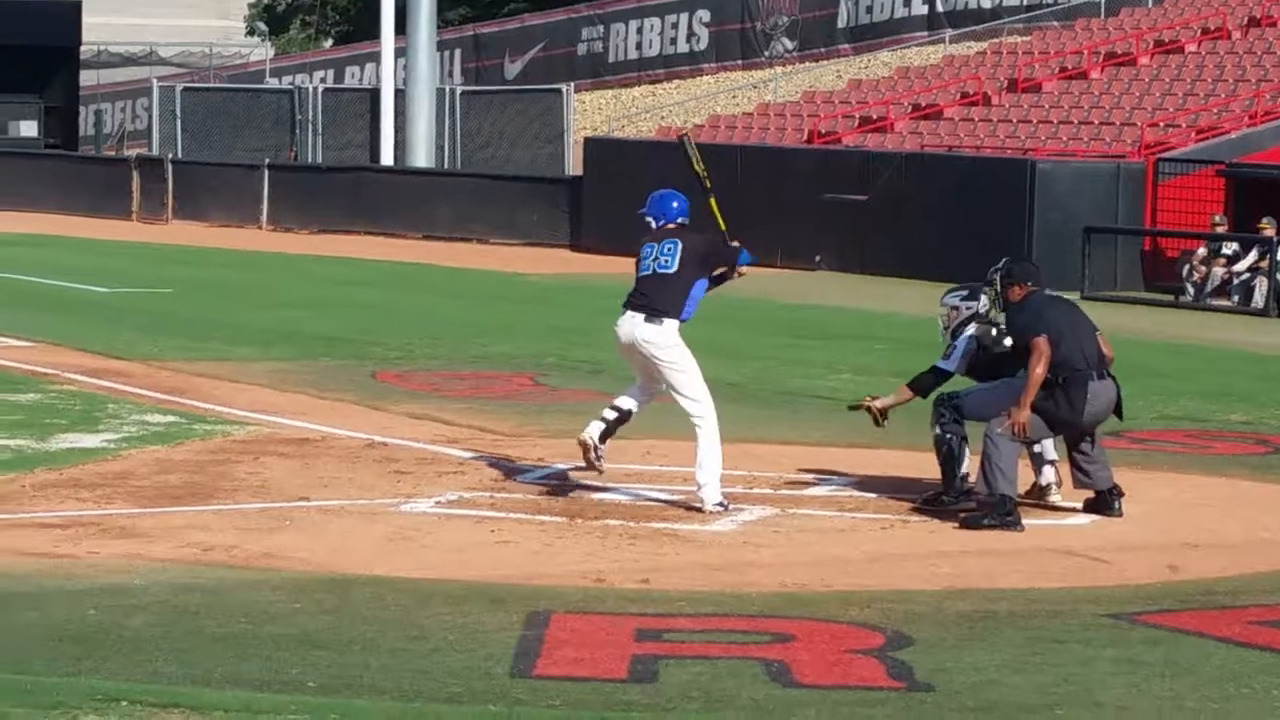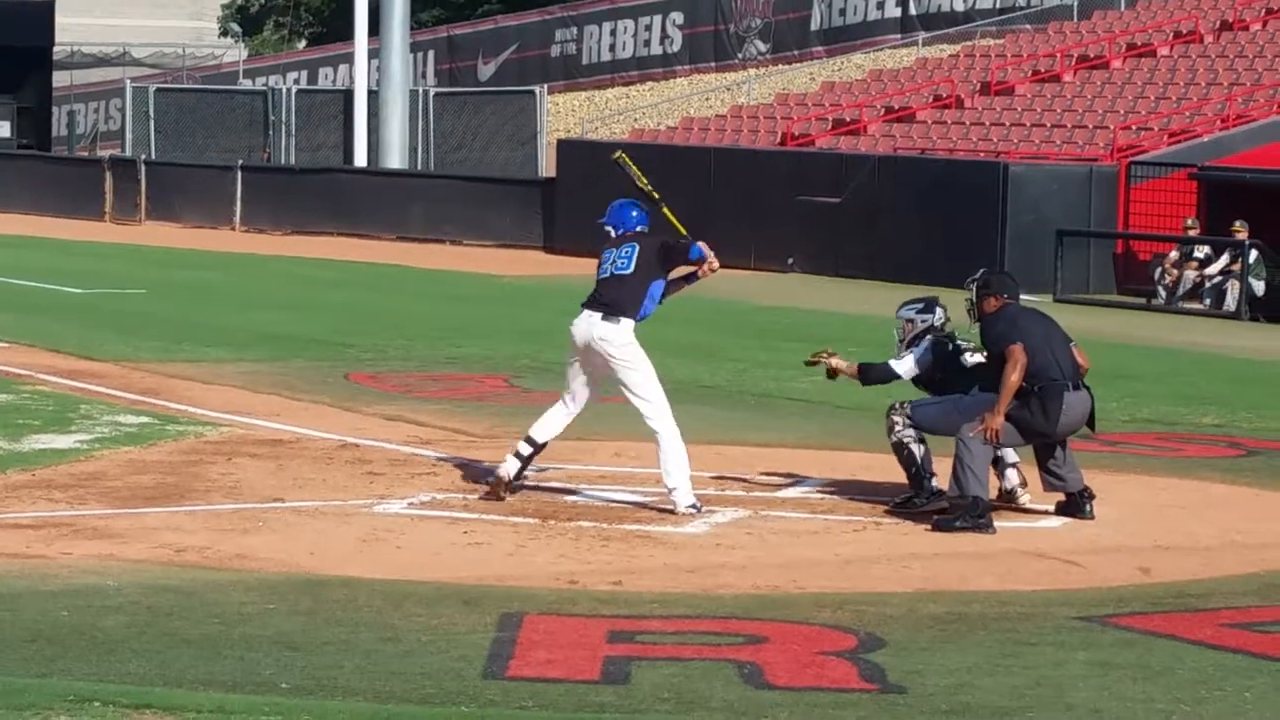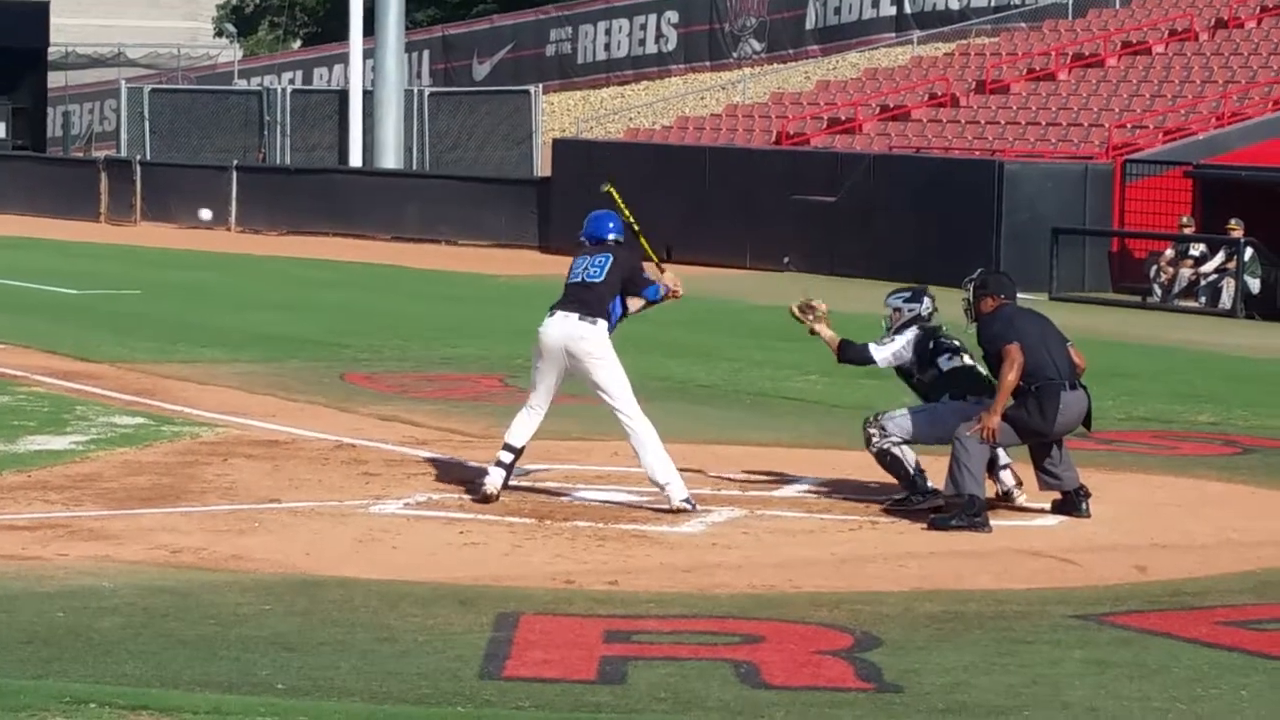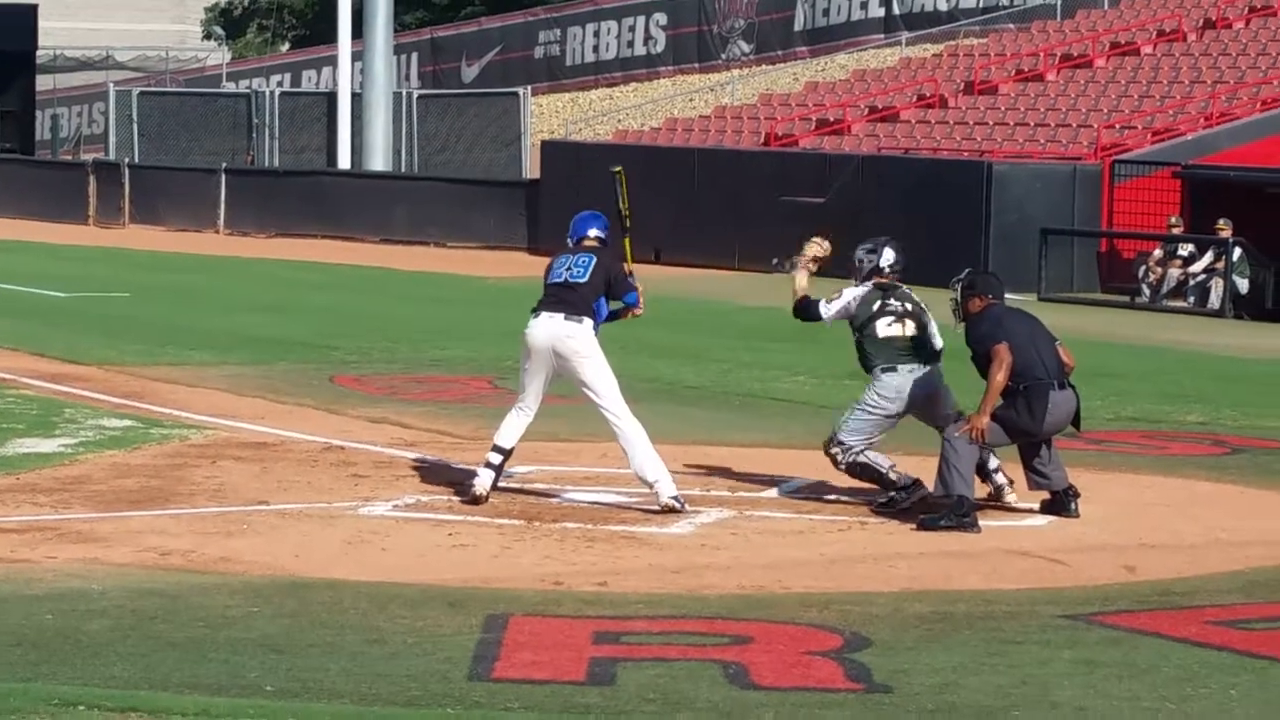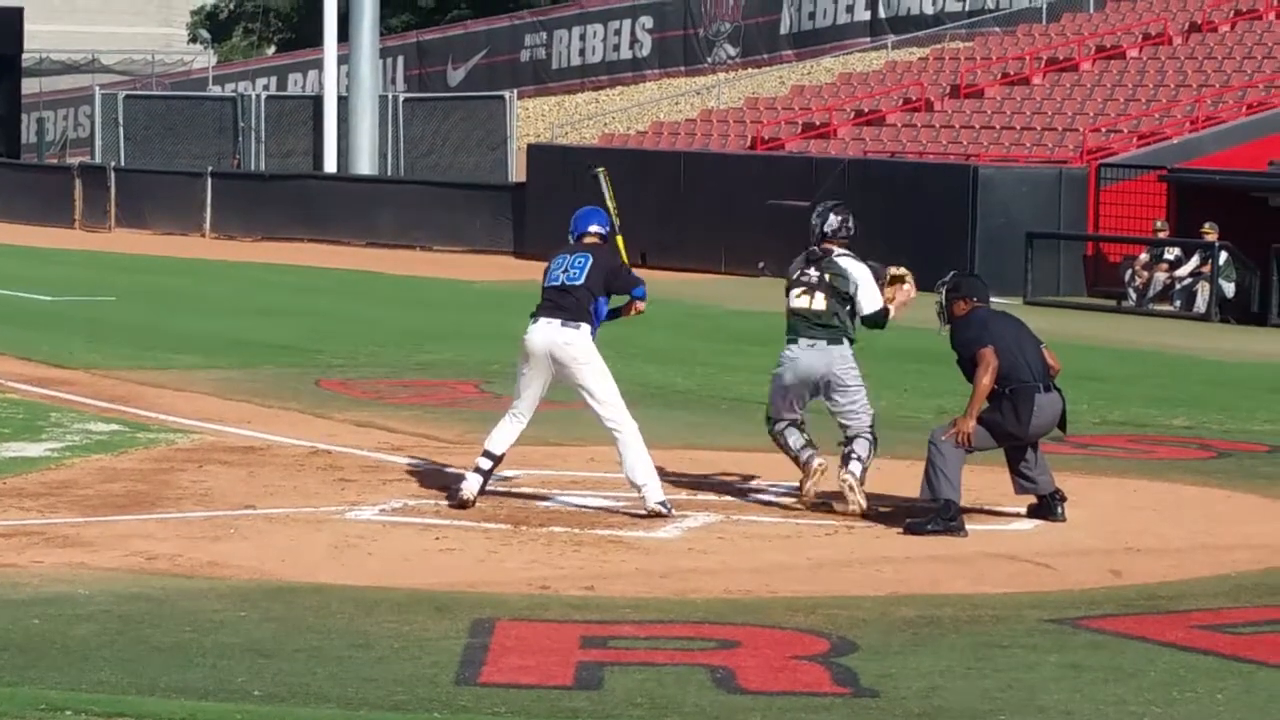
dt=0.2s
person 1, frame 1
left shoulder: (647, 245)
right shoulder: (698, 242)
right elbow: (744, 258)
left wrist: (722, 275)
right wrist: (732, 259)
left hip: (627, 324)
right hip: (659, 332)
left knee: (648, 385)
right knee: (703, 413)
left ankle: (599, 428)
right ankle: (711, 495)
person 1, frame 2
left shoulder: (609, 250)
right shoulder: (654, 245)
right elbow: (696, 251)
left wrist: (696, 274)
right wrist: (704, 255)
left hip: (583, 325)
right hip: (613, 331)
left knee: (571, 402)
right knee: (659, 415)
left ankle: (510, 469)
right ankle: (684, 497)
person 1, frame 3
left shoulder: (580, 259)
right shoulder: (624, 257)
right elbow: (649, 294)
left wrist: (661, 292)
right wrist: (665, 286)
left hip: (552, 327)
right hip: (588, 334)
left knee: (534, 406)
right knee: (631, 414)
left ankle: (494, 479)
right ankle: (676, 492)
person 1, frame 4
left shoulder: (558, 260)
right shoulder: (606, 259)
right elbow: (633, 299)
left wrist: (619, 314)
right wrist: (628, 308)
left hip: (539, 328)
right hip: (574, 334)
left knee: (524, 408)
right knee: (619, 413)
left ankle: (483, 480)
right ankle: (665, 491)
person 1, frame 5
left shoulder: (557, 258)
right shoulder: (606, 255)
right elbow: (640, 292)
left wrist: (624, 310)
right wrist: (634, 303)
left hip: (538, 333)
right hip: (572, 338)
left knee: (518, 414)
right knee: (619, 419)
left ankle: (471, 485)
right ankle: (654, 497)
person 2, frame 1
left shoulder: (1022, 309)
right shoulder: (1066, 305)
left elbow: (1042, 352)
right elbow: (1107, 353)
left wrist: (1023, 406)
left hip: (1077, 396)
right hip: (1107, 393)
left knee: (1001, 431)
right knee: (1079, 431)
left ankle: (1004, 509)
right ankle: (1108, 495)
person 2, frame 2
left shoulder: (996, 320)
right shoulder: (1040, 317)
left elbow: (1018, 360)
right elbow: (1082, 363)
left wrist: (997, 413)
left hip: (1052, 407)
right hip: (1082, 404)
left knee: (972, 435)
right knee: (1047, 434)
left ankle: (976, 512)
right ankle: (1079, 498)
person 2, frame 3
left shoulder: (993, 321)
right shoulder: (1037, 318)
left elbow: (1015, 359)
right elbow: (1079, 363)
left wrist: (994, 412)
left hip: (1049, 407)
right hip: (1078, 404)
left knee: (969, 435)
right knee: (1043, 433)
left ankle: (972, 510)
right ankle: (1075, 497)
person 2, frame 4
left shoulder: (981, 320)
right shoulder: (1024, 317)
left elbow: (1004, 359)
right elbow: (1068, 361)
left wrist: (983, 413)
left hip: (1038, 406)
right hip: (1067, 403)
left knee: (959, 435)
right knee: (1031, 434)
left ankle: (961, 511)
right ankle: (1064, 497)
person 2, frame 5
left shoulder: (966, 323)
right shoulder: (1009, 320)
left elbow: (989, 363)
right elbow: (1053, 364)
left wrist: (969, 416)
left hip: (1023, 409)
right hip: (1052, 406)
left knee: (944, 439)
right knee: (1019, 438)
left ankle: (947, 515)
right ankle: (1050, 501)
person 3, frame 1
left shoulder: (970, 336)
right shoulder: (994, 332)
left elbow: (933, 379)
left wrist: (887, 402)
left hip: (1023, 387)
left knee: (946, 407)
left ankle: (956, 491)
right ankle: (1048, 482)
person 3, frame 2
left shoulder: (926, 347)
right shoulder: (956, 344)
left elbow: (881, 373)
left wrist: (839, 364)
left hip: (977, 404)
left knee: (899, 417)
left ankle: (926, 492)
right ankle: (1014, 486)
person 3, frame 3
left shoulder: (908, 340)
right shoulder: (948, 339)
left elbow: (858, 354)
right elbow: (981, 383)
left wrist: (821, 329)
left hip: (954, 411)
right hip: (985, 407)
left knee: (875, 428)
left ankle: (922, 492)
right ankle: (1009, 486)
person 3, frame 4
left shoulder: (858, 294)
right shoulder: (914, 301)
left elbow: (804, 311)
right elbow: (936, 350)
left wrist: (800, 274)
left hip: (888, 384)
right hip: (927, 378)
left knee: (839, 448)
left ankle: (906, 490)
right ankle: (1001, 486)
person 3, frame 5
left shoulder: (798, 263)
right shoulder: (853, 267)
right elbow: (875, 318)
right wrist: (900, 300)
left hip: (796, 355)
right hip: (837, 356)
left knee: (782, 422)
right knee: (860, 428)
left ankle: (809, 460)
right ankle: (851, 478)
